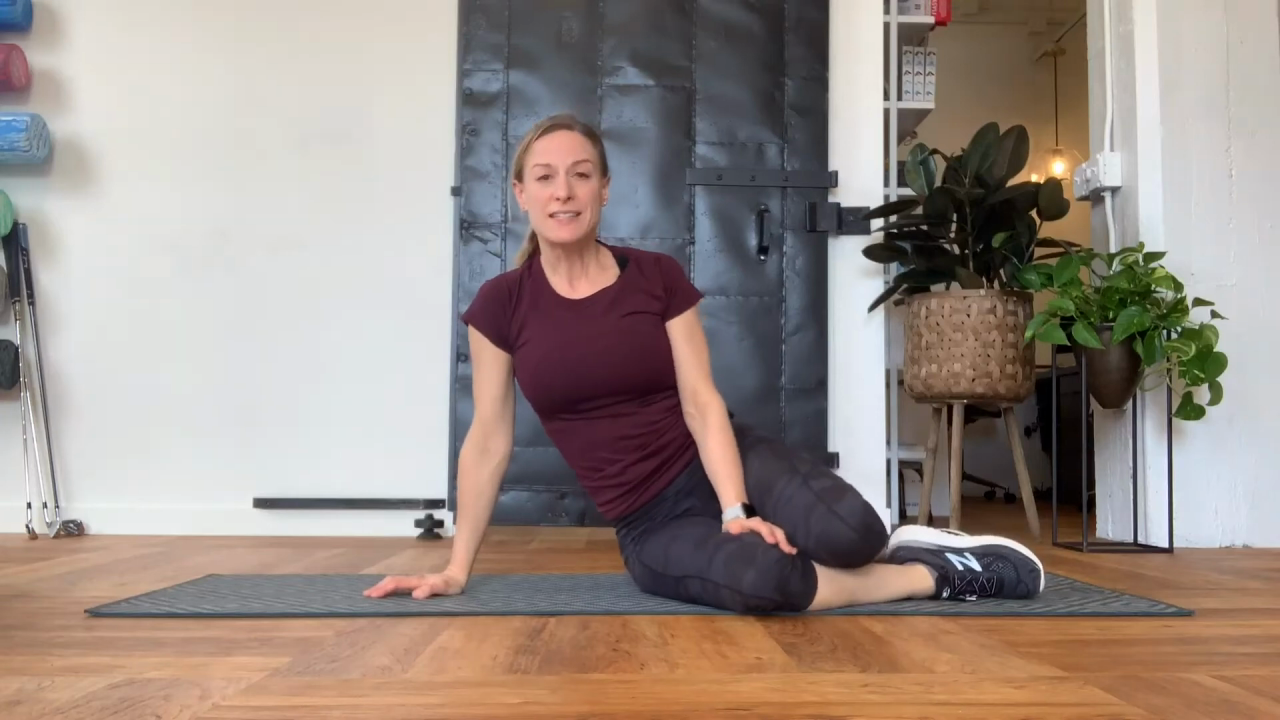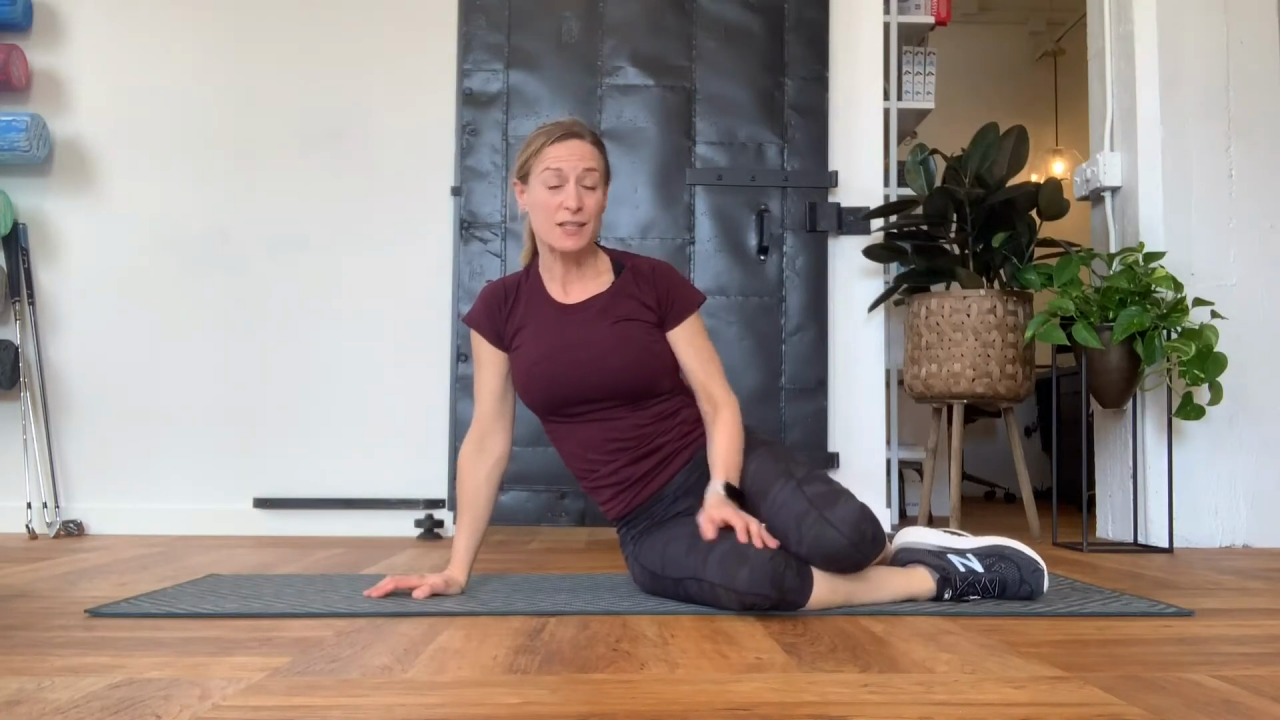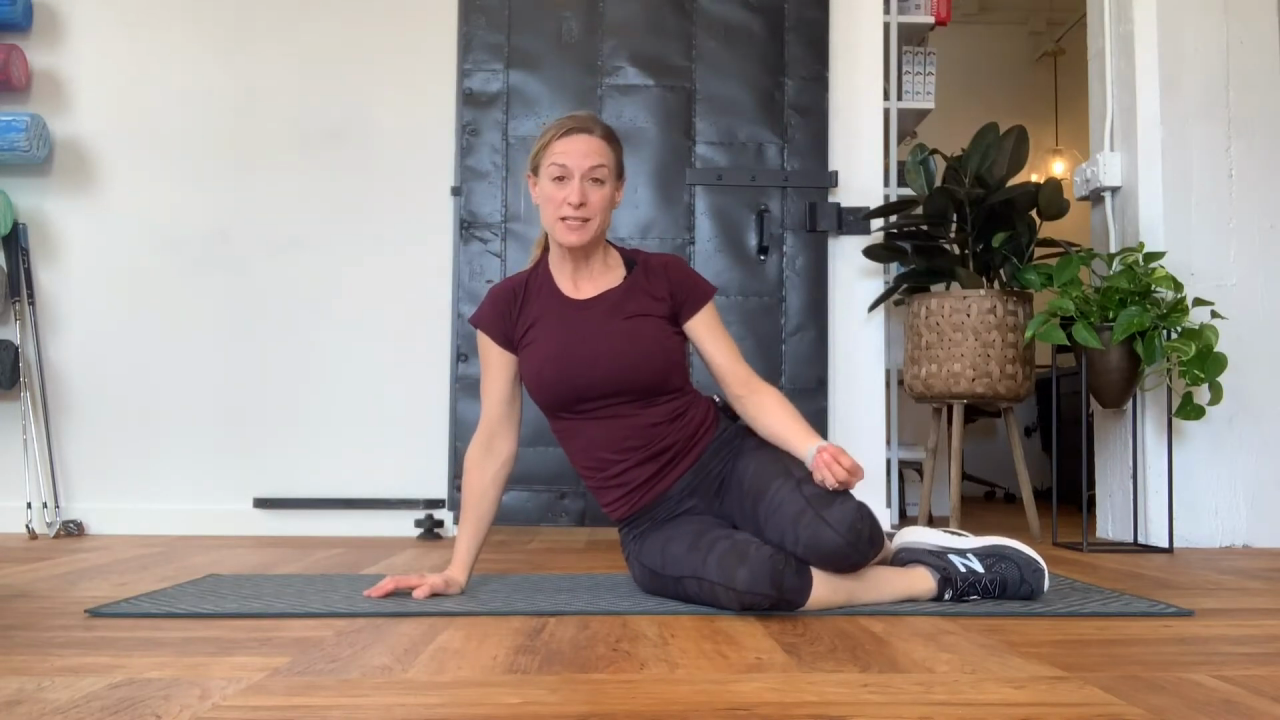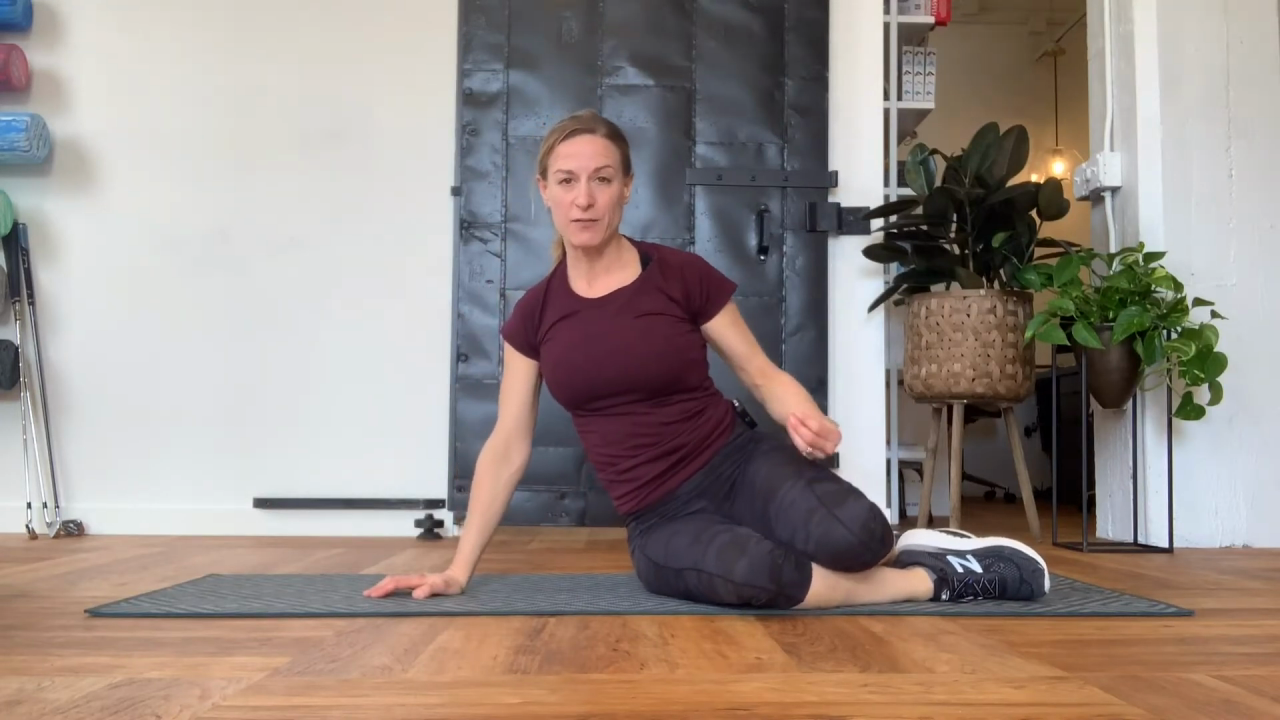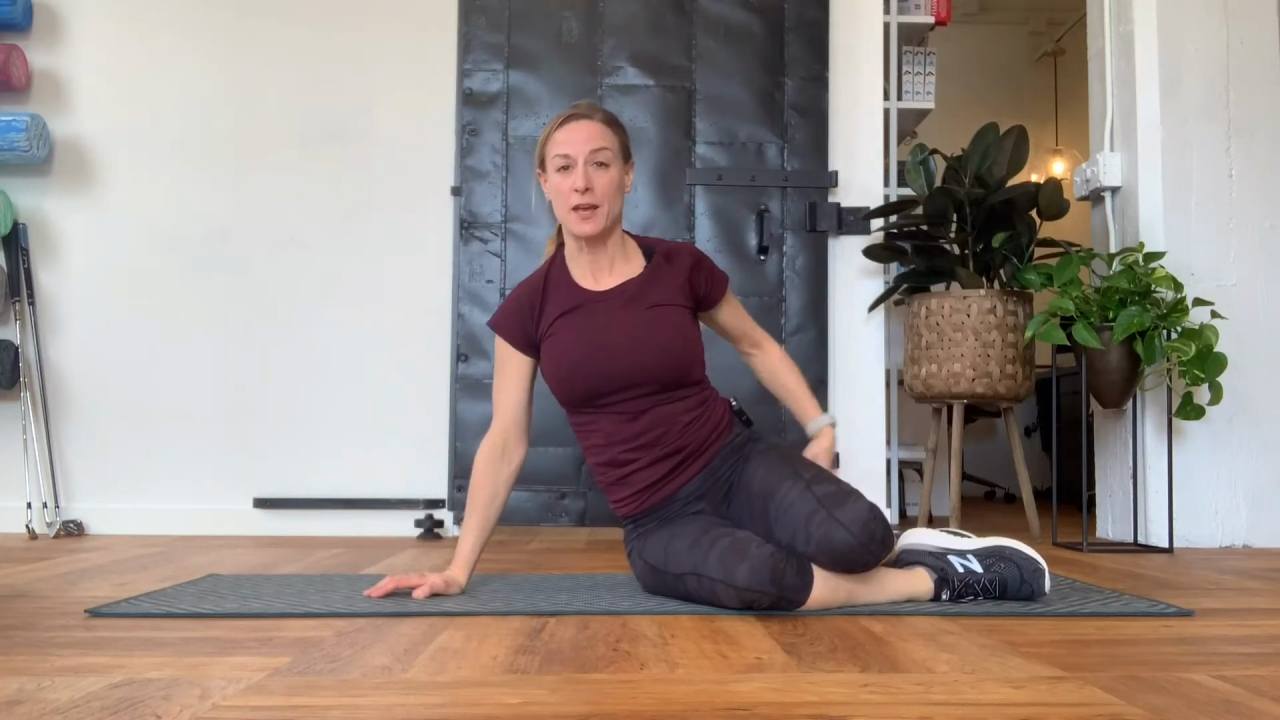
dt=1s
person 1, frame 1
left shoulder: (658, 276)
right shoulder: (501, 303)
left elbow: (703, 404)
right elbow: (489, 441)
left wrist: (737, 510)
right wrist: (456, 569)
left hip: (718, 466)
right hip: (651, 526)
left knee: (847, 533)
right knee: (759, 579)
left ankle: (897, 546)
right ankle: (932, 575)
person 1, frame 2
left shoulder: (655, 282)
right shoulder: (500, 307)
left elbow: (718, 400)
right elbow: (488, 440)
left wrist: (722, 494)
right wrist: (456, 569)
left hip: (713, 466)
right hip: (650, 524)
left knee: (844, 538)
right knee: (753, 578)
left ankle: (900, 547)
right ankle: (935, 577)
person 1, frame 3
left shoulder: (668, 278)
right shoulder: (509, 306)
left elbow: (746, 389)
right elbow: (495, 440)
left wrist: (817, 449)
right wrist: (456, 569)
left hip: (724, 461)
right hip: (654, 524)
left knee: (838, 534)
right knee: (753, 579)
left ankle: (898, 545)
right ankle: (934, 578)
person 1, frame 4
left shoulder: (682, 273)
right shoulder: (535, 314)
left elbow: (763, 373)
right elbow: (509, 443)
left wrist: (807, 421)
right wrist: (458, 568)
left hip: (738, 462)
right hip: (663, 522)
left knee: (849, 535)
right knee: (751, 573)
left ankle: (895, 545)
right ankle: (931, 580)
person 1, frame 5
left shoulder: (681, 265)
right shoulder: (528, 306)
left elbow: (756, 345)
right elbow: (505, 441)
left wrist: (822, 427)
right wrist: (457, 569)
left hip: (736, 461)
right hip: (659, 525)
left knee: (852, 537)
right knee: (755, 579)
left ankle: (899, 544)
right ankle: (933, 581)
